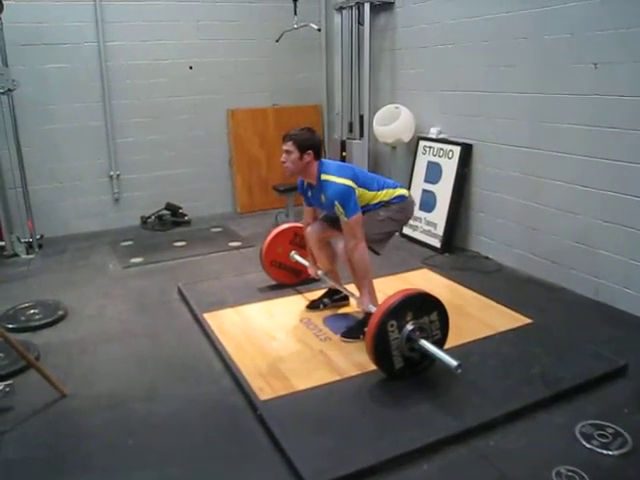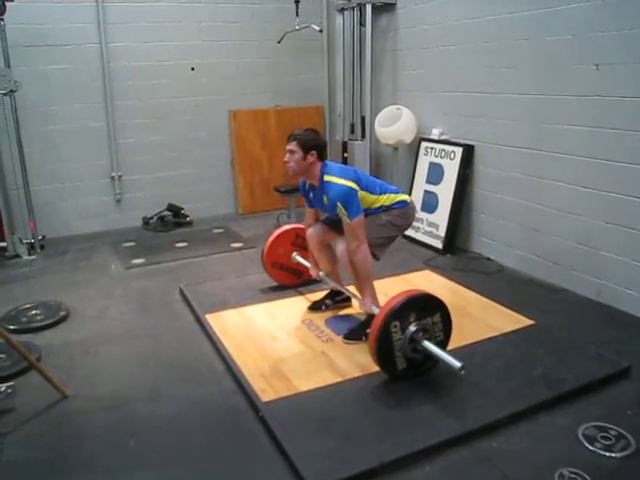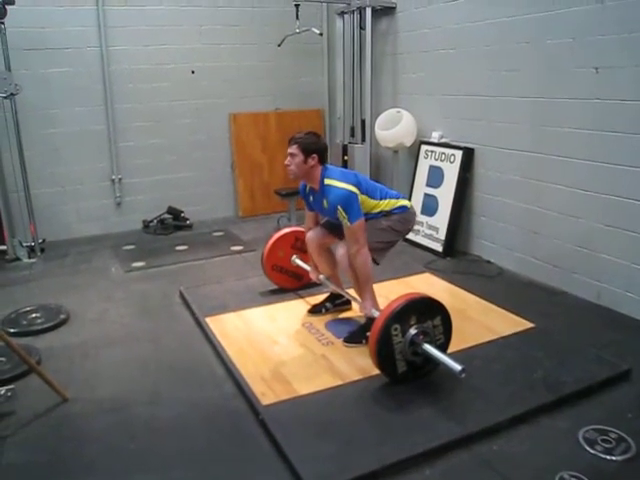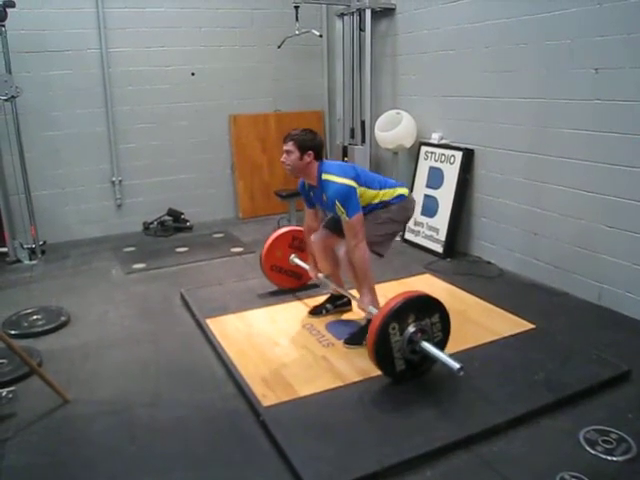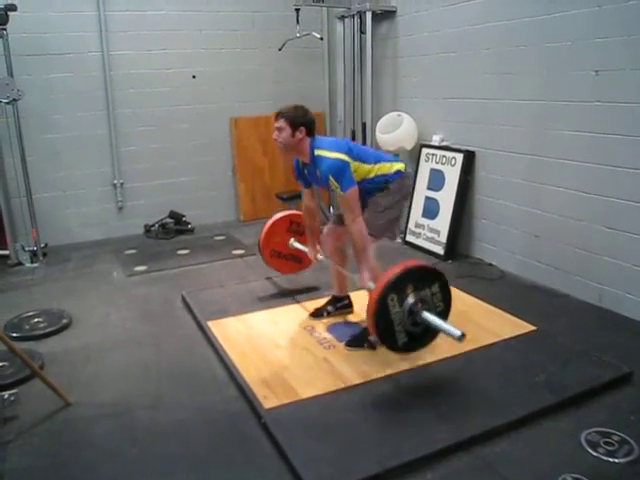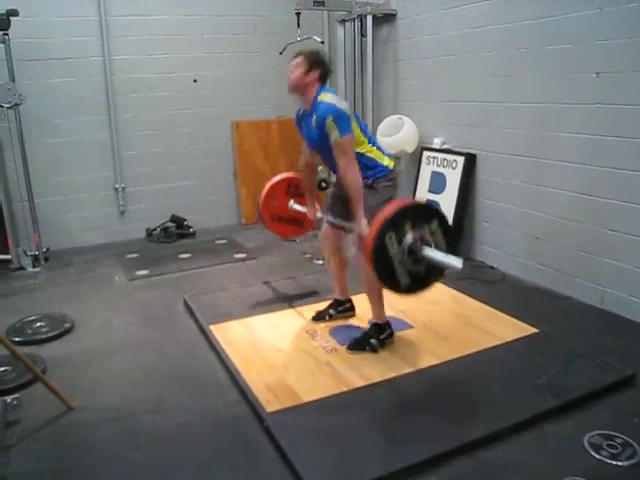
dt=0.3s
person 1, frame 1
left shoulder: (336, 187)
right shoulder: (305, 181)
left elbow: (355, 243)
right elbow: (309, 223)
left wrist: (365, 295)
right wrist: (312, 262)
left hip: (394, 203)
right hip: (365, 204)
left knee: (345, 248)
right knee: (314, 234)
left ankle: (373, 315)
right ankle: (337, 292)
person 1, frame 2
left shoulder: (339, 188)
right shoulder: (307, 183)
left elbow: (358, 245)
right elbow: (310, 224)
left wrist: (367, 297)
right wrist: (313, 264)
left hip: (395, 209)
right hip: (366, 208)
left knee: (345, 251)
right knee: (315, 235)
left ankle: (375, 316)
right ankle: (338, 293)
person 1, frame 3
left shoulder: (339, 193)
right shoulder: (307, 186)
left elbow: (358, 249)
right elbow: (310, 227)
left wrist: (367, 300)
right wrist: (313, 267)
left hip: (396, 214)
right hip: (364, 213)
left knee: (344, 255)
right knee: (313, 239)
left ankle: (375, 319)
right ankle: (339, 297)
person 1, frame 4
left shoulder: (338, 187)
right shoulder: (306, 183)
left elbow: (357, 243)
right elbow: (311, 225)
left wrist: (366, 294)
right wrist: (312, 264)
left hip: (394, 204)
right hip: (365, 206)
left knee: (346, 254)
right knee: (318, 241)
right ankle: (339, 298)
person 1, frame 5
left shoulder: (331, 162)
right shoulder: (301, 162)
left elbow: (354, 218)
right elbow: (309, 205)
left wrist: (364, 270)
right wrist: (312, 243)
left hip: (391, 183)
right hip: (365, 187)
left knee: (364, 251)
right knee: (331, 237)
right ankle: (340, 300)
person 1, frame 6
left shoulder: (331, 108)
right shoulder: (303, 114)
left elbow: (349, 165)
right elbow: (308, 160)
left wrist: (360, 218)
right wrist: (310, 201)
left hip: (375, 178)
right hip: (349, 176)
left knee: (365, 247)
right knee: (328, 237)
left ankle: (381, 326)
right ankle: (342, 302)
